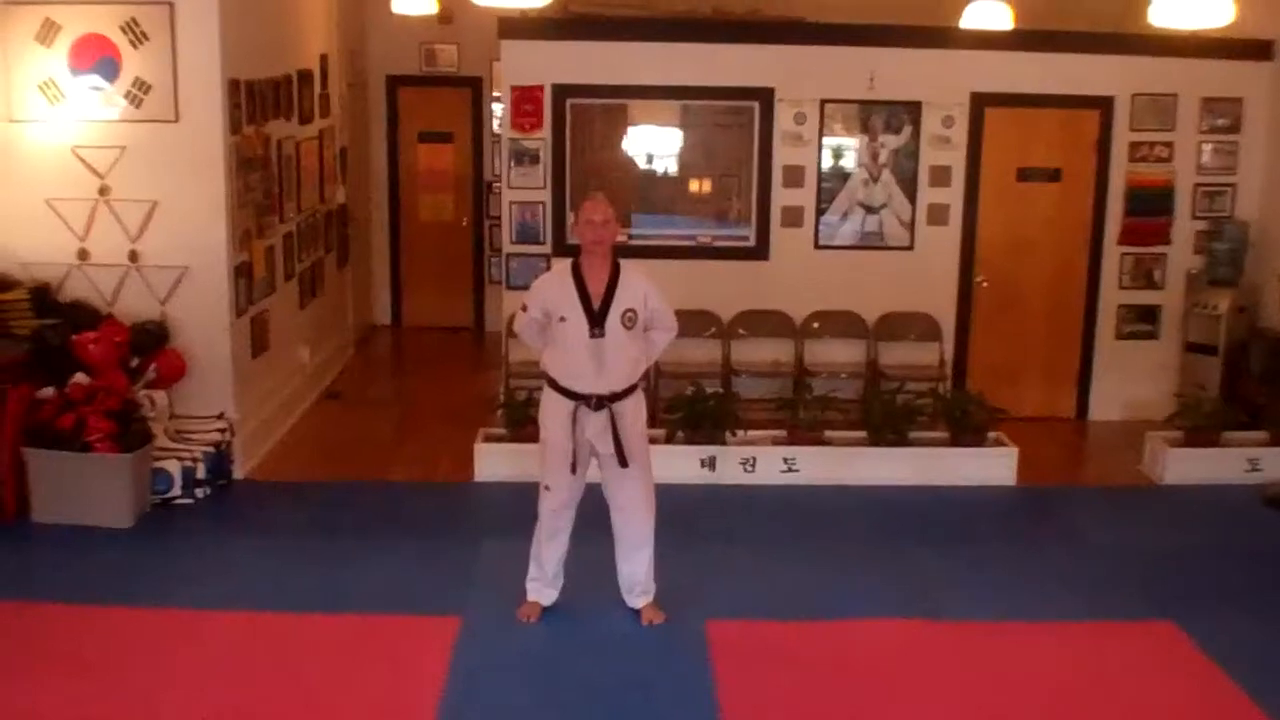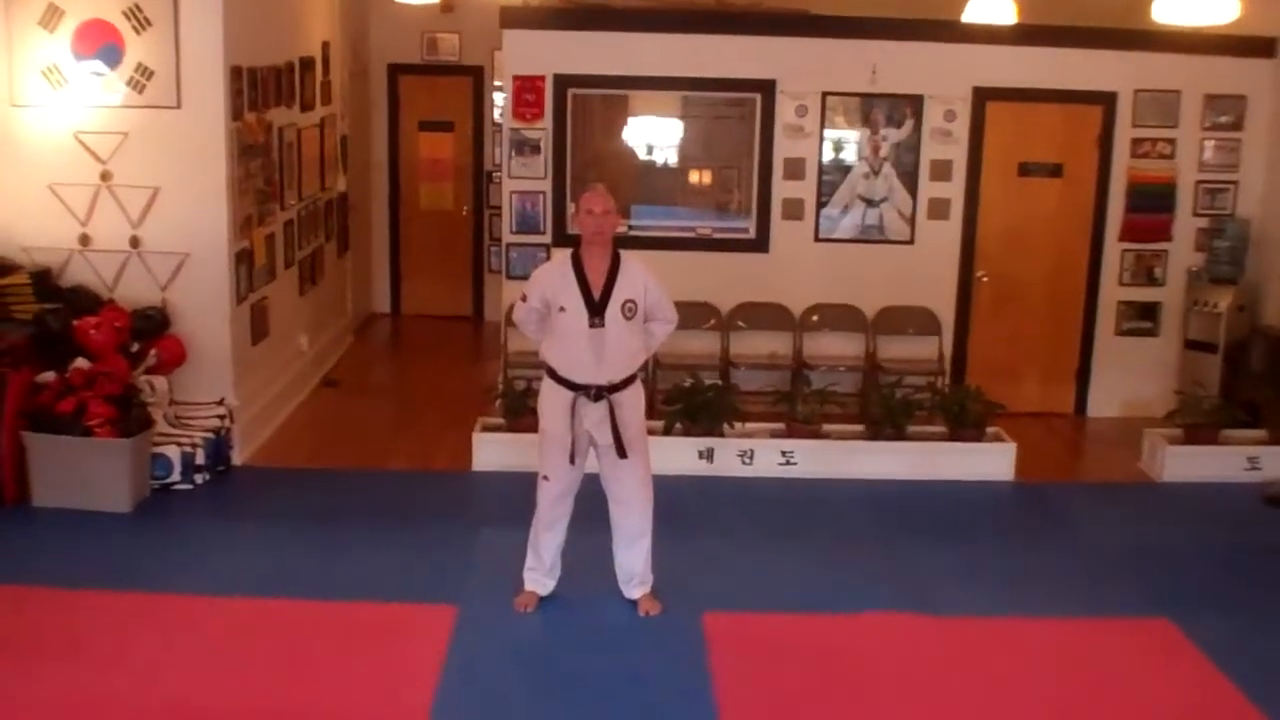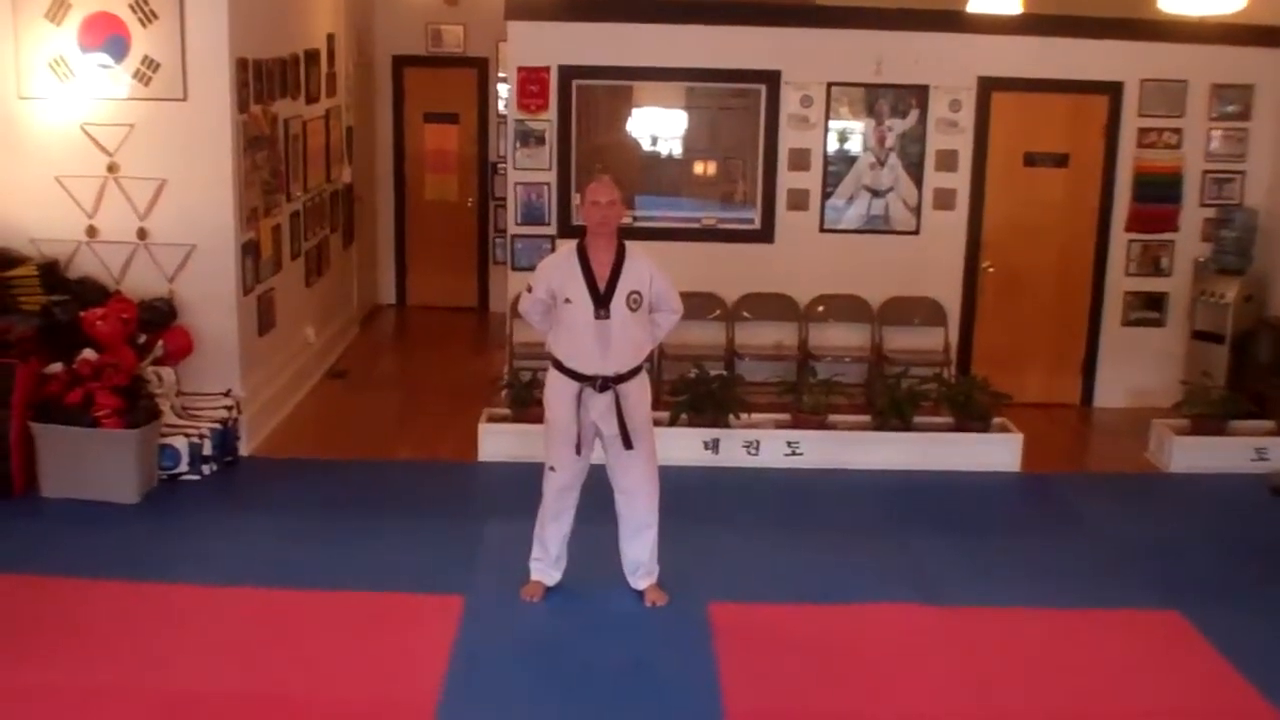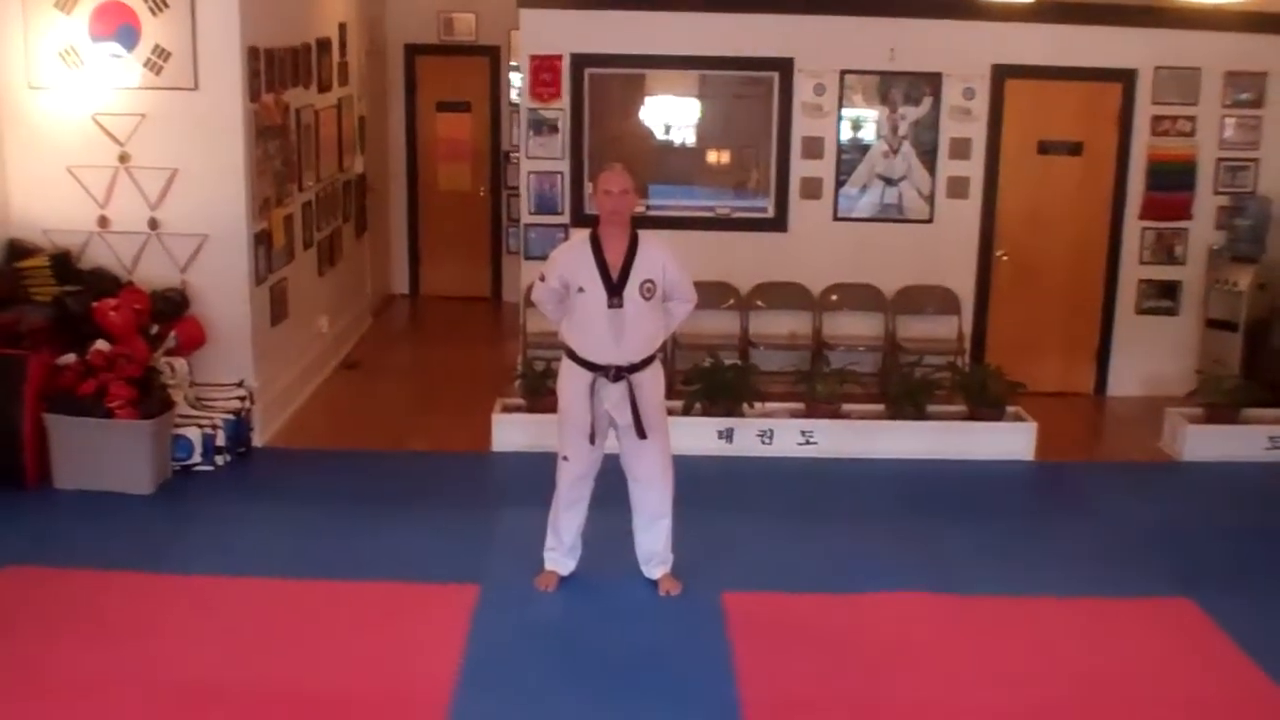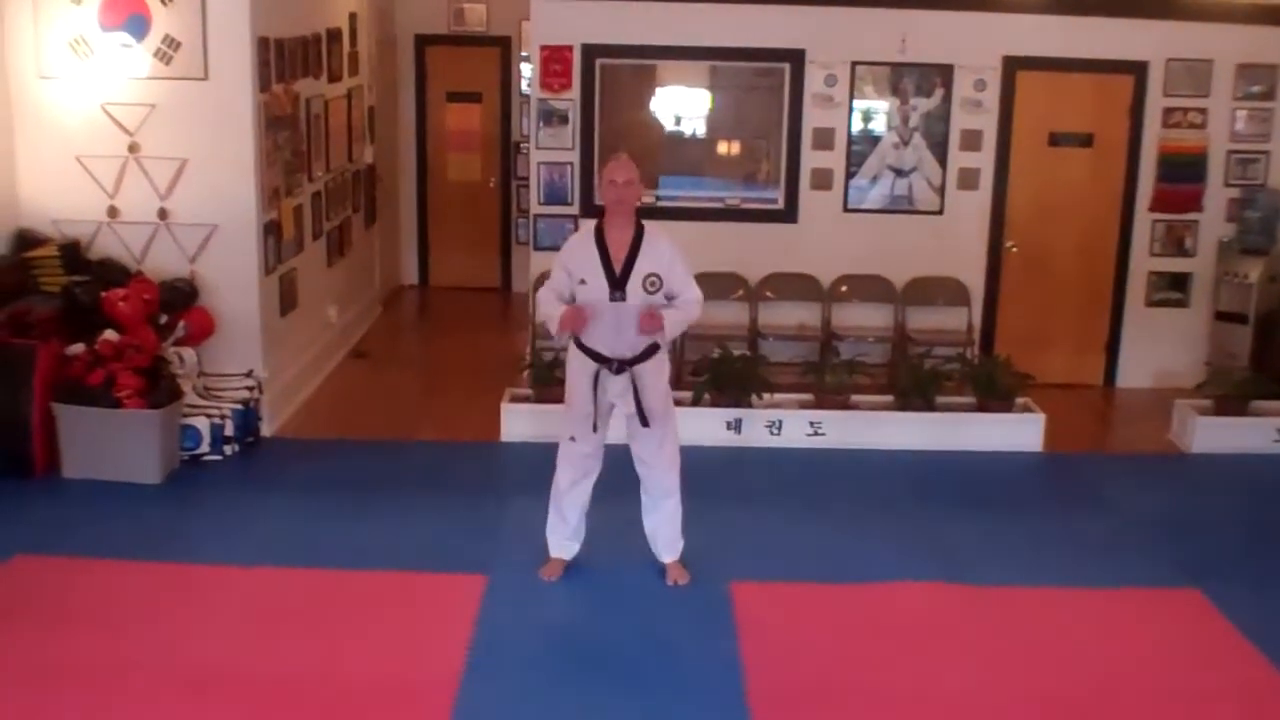
dt=1s
person 1, frame 1
left shoulder: (639, 286)
right shoulder: (550, 286)
left elbow: (665, 327)
right elbow: (526, 327)
left wrist: (636, 361)
right wrist: (559, 358)
left hip: (621, 409)
right hip: (565, 408)
left knee: (635, 505)
right knee: (555, 503)
left ankle: (641, 595)
right ankle: (540, 591)
person 1, frame 2
left shoulder: (638, 277)
right shoulder: (550, 275)
left elbow: (665, 320)
right elbow: (525, 317)
left wrist: (635, 353)
right wrist: (557, 349)
left hip: (620, 400)
right hip: (564, 398)
left knee: (633, 495)
right knee: (553, 492)
left ankle: (638, 586)
right ankle: (537, 582)
person 1, frame 3
left shoulder: (643, 269)
right shoulder: (556, 267)
left elbow: (670, 310)
right elbow: (531, 309)
left wrist: (640, 344)
right wrist: (564, 340)
left hip: (626, 391)
right hip: (569, 389)
left knee: (639, 486)
right knee: (559, 483)
left ankle: (644, 576)
right ankle: (543, 571)
person 1, frame 4
left shoulder: (657, 256)
right shoulder: (568, 256)
left elbow: (684, 299)
right elbow: (544, 297)
left wrist: (651, 334)
right wrist: (579, 330)
left hip: (639, 379)
right hip: (583, 378)
left knee: (653, 475)
right knee: (573, 472)
left ankle: (658, 565)
right ankle: (558, 561)
person 1, frame 5
left shoulder: (662, 248)
right shoulder: (576, 247)
left elbow: (692, 301)
right elbow: (548, 295)
left wrist: (666, 320)
right wrist: (561, 315)
left hip: (645, 369)
right hip: (590, 368)
left knee: (660, 462)
right knee: (575, 460)
left ankle: (669, 553)
right ankle: (561, 549)
